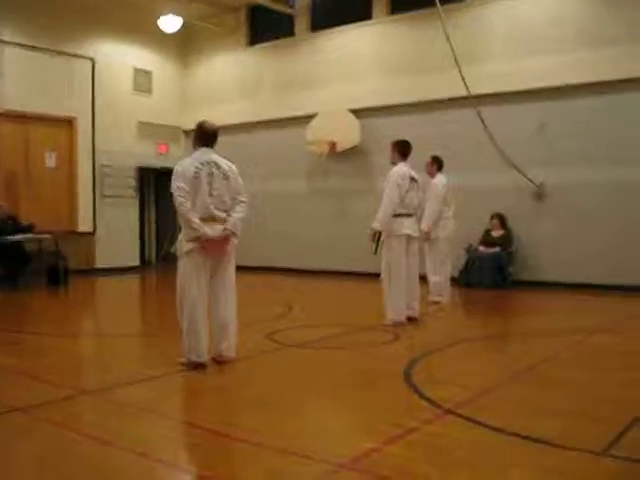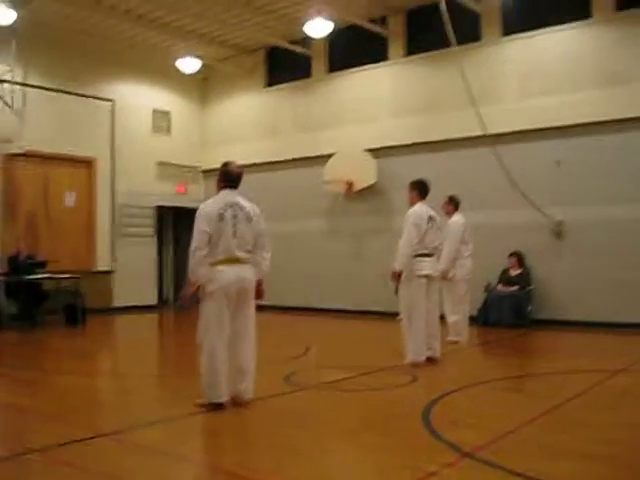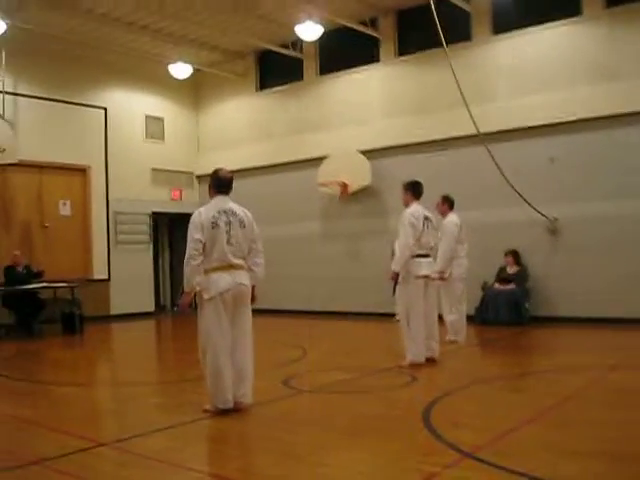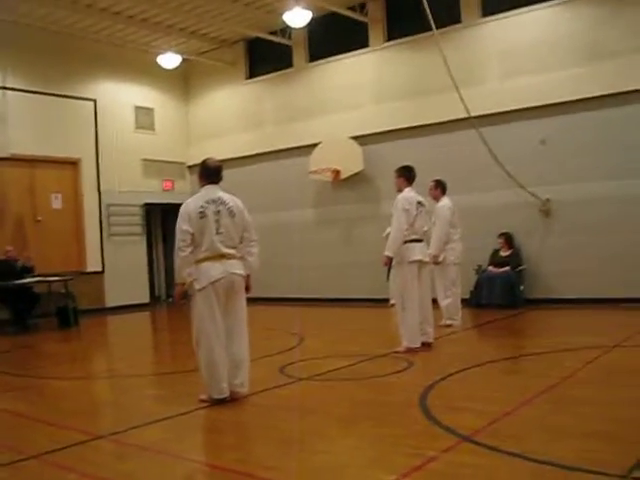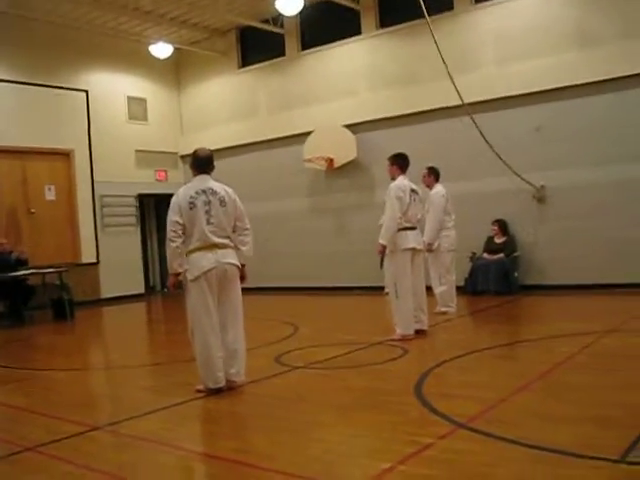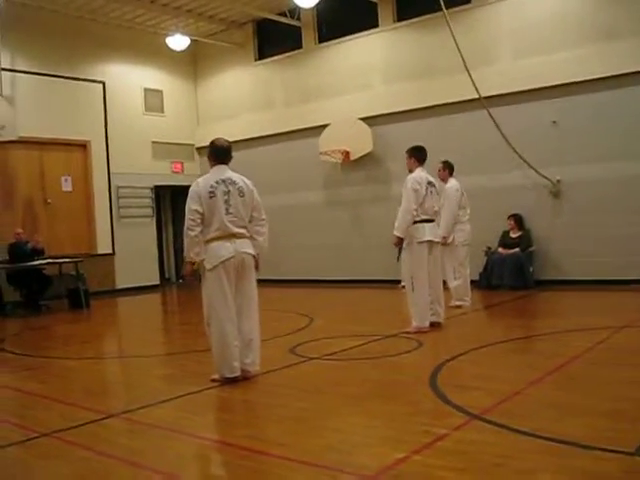
dt=0.5s
person 1, frame 1
left shoulder: (184, 167)
right shoulder: (229, 167)
left elbow: (183, 204)
right elbow: (241, 202)
left wrist: (201, 233)
right wrist: (228, 231)
left hip: (195, 237)
right hip: (223, 235)
left knee: (194, 298)
right knee: (224, 295)
left ankle: (196, 354)
right ankle: (225, 350)
person 1, frame 2
left shoulder: (208, 207)
right shoulder: (252, 209)
left elbow: (199, 247)
right elbow: (262, 247)
left wrist: (193, 280)
right wrist: (259, 279)
left hip: (218, 275)
right hip: (245, 275)
left knee: (214, 337)
right knee: (243, 336)
left ankle: (216, 395)
right ankle: (242, 392)
person 1, frame 3
left shoulder: (202, 215)
right shoulder: (245, 215)
left elbow: (194, 256)
right elbow: (256, 253)
left wrist: (189, 289)
right wrist: (252, 284)
left hip: (214, 283)
right hip: (240, 281)
left knee: (216, 344)
right knee: (241, 341)
left ankle: (222, 401)
right ankle: (241, 397)
person 1, frame 4
left shoulder: (190, 206)
right shoulder: (236, 203)
left elbow: (183, 247)
right elbow: (249, 242)
left wrist: (181, 280)
right wrist: (247, 273)
left hip: (206, 273)
right hip: (233, 271)
left knee: (210, 334)
right knee: (236, 331)
left ankle: (218, 390)
right ankle: (237, 386)
person 1, frame 5
left shoulder: (181, 196)
right shoulder: (228, 193)
left elbow: (174, 237)
right elbow: (243, 231)
left wrist: (174, 271)
right wrist: (241, 262)
left hip: (199, 263)
right hip: (227, 260)
left knee: (205, 325)
right knee: (231, 320)
left ankle: (214, 380)
right ankle: (233, 375)
person 1, frame 6
left shoulder: (200, 186)
right shoulder: (245, 184)
left elbow: (193, 226)
right elbow: (259, 222)
left wrist: (191, 259)
right wrist: (256, 253)
left hip: (216, 253)
right hip: (243, 250)
left knee: (221, 314)
right knee: (246, 310)
left ankle: (229, 370)
right ankle: (248, 365)
person 2, frame 1
left shoulder: (396, 173)
right shoulder: (413, 176)
left elbow: (389, 202)
right elbow: (416, 202)
left wrist: (378, 226)
right wrist: (412, 222)
left hip: (396, 225)
right hip: (411, 225)
left knee: (394, 272)
right knee: (410, 270)
left ankle: (397, 314)
right ankle: (411, 311)
person 2, frame 2
left shoulder: (414, 213)
right shoulder: (433, 215)
left elbow: (408, 243)
right elbow: (437, 243)
left wrist: (397, 267)
right wrist: (428, 260)
left hip: (416, 266)
right hip: (430, 265)
left knee: (414, 313)
right knee: (430, 311)
left ankle: (416, 355)
right ankle: (432, 351)
person 2, frame 3
left shoulder: (409, 214)
right shoulder: (428, 215)
left elbow: (406, 244)
right elbow: (432, 242)
left wrist: (396, 268)
left hip: (412, 266)
right hip: (427, 265)
left knee: (412, 313)
right knee: (427, 311)
left ankle: (416, 355)
right ankle: (430, 351)
person 2, frame 4
left shoulder: (402, 199)
right shoulder: (420, 200)
left elbow: (399, 229)
right elbow: (422, 227)
left wrist: (389, 253)
left hip: (406, 252)
right hip: (420, 249)
left knee: (407, 298)
right knee: (421, 296)
left ankle: (411, 341)
right ankle: (425, 336)
person 2, frame 5
left shoulder: (395, 187)
right shoulder: (413, 188)
left elbow: (393, 218)
right elbow: (417, 215)
left wrist: (383, 242)
left hip: (400, 239)
right hip: (414, 237)
left knee: (400, 286)
right knee: (416, 284)
left ankle: (405, 329)
right ankle: (419, 324)
person 2, frame 6
left shoulder: (412, 179)
right shoulder: (431, 181)
left elbow: (408, 209)
right elbow: (435, 208)
left wrist: (399, 233)
left hip: (417, 232)
right hip: (431, 230)
left knee: (417, 279)
right knee: (433, 277)
left ankle: (420, 322)
right ankle: (435, 317)
person 3, frame 1
left shoulder: (436, 183)
right shoulder: (440, 182)
left elbow: (434, 208)
left wrist: (427, 228)
right wrist: (428, 227)
left hip: (438, 228)
right hip: (441, 227)
left knee: (437, 263)
right knee: (440, 262)
left ankle: (439, 295)
right ankle: (440, 293)
person 3, frame 2
left shoulder: (454, 222)
right shoulder: (458, 221)
left elbow: (451, 248)
left wrist: (444, 268)
right wrist: (445, 267)
left hip: (456, 268)
right hip: (459, 267)
left knee: (455, 303)
right knee: (458, 302)
left ankle: (458, 335)
right ankle: (458, 333)
person 3, frame 3
left shoulder: (449, 222)
right shoulder: (453, 221)
left elbow: (447, 248)
left wrist: (441, 269)
right wrist: (442, 268)
left hip: (452, 268)
right hip: (455, 267)
left knee: (453, 302)
right knee: (455, 302)
left ankle: (456, 334)
right ankle: (456, 333)
person 3, frame 4
left shoulder: (442, 206)
right shoulder: (445, 205)
left elbow: (441, 232)
left wrist: (435, 253)
right wrist: (436, 252)
left hip: (447, 252)
right hip: (449, 251)
left knee: (447, 287)
right knee: (450, 286)
left ankle: (451, 318)
right ankle: (452, 317)
person 3, frame 5
left shoulder: (436, 193)
right shoulder: (439, 192)
left elbow: (435, 219)
left wrist: (429, 241)
right wrist: (430, 239)
left hip: (441, 239)
right hip: (444, 237)
left knee: (442, 274)
right knee: (445, 274)
left ankle: (446, 305)
right ankle: (448, 304)
person 3, frame 6
left shoulder: (450, 187)
right shoulder: (453, 186)
left elbow: (450, 213)
left wrist: (444, 234)
right wrist: (445, 233)
left hip: (455, 232)
right hip: (458, 231)
left knee: (456, 268)
right knee: (460, 267)
left ankle: (460, 299)
right ankle: (462, 298)
